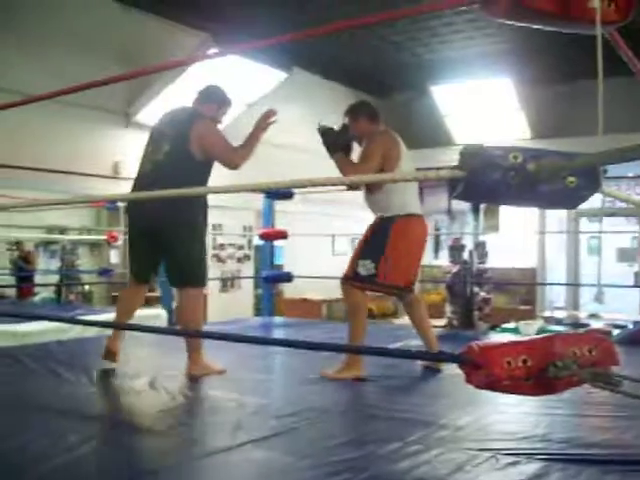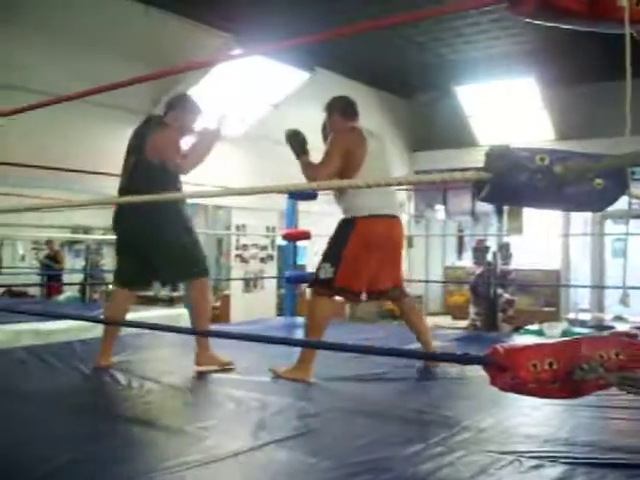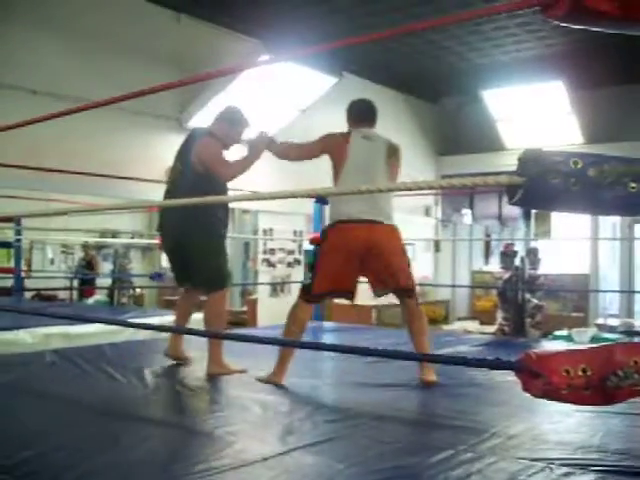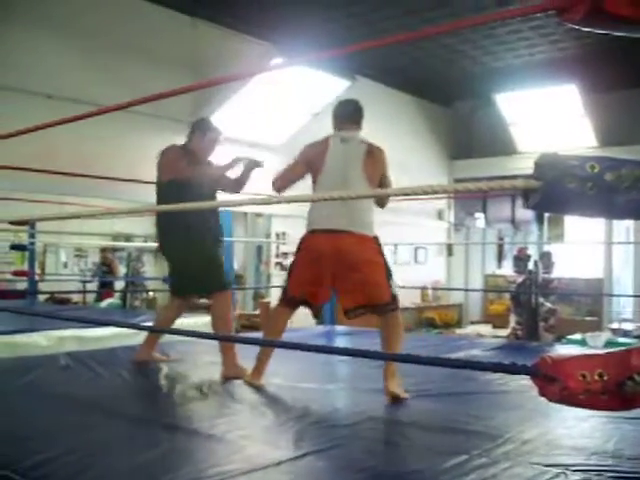
dt=0.5s
person 1, frame 1
left shoulder: (378, 139)
right shoulder: (389, 142)
left elbow: (358, 178)
left wrist: (336, 151)
right wrist: (345, 152)
left hip: (396, 223)
right hip: (414, 223)
left knee: (354, 284)
right knee: (406, 292)
left ankle: (354, 363)
right ankle: (435, 355)
person 1, frame 2
left shoulder: (343, 137)
right shoulder: (377, 141)
left elbow: (318, 177)
left wrist: (301, 153)
left hip: (362, 223)
right hip: (391, 223)
left knee: (322, 290)
right knee: (397, 293)
left ankle: (304, 366)
right ankle: (431, 352)
person 1, frame 3
left shoulder: (337, 141)
right shoulder: (392, 150)
left elbow: (288, 153)
left wrist: (270, 143)
left hip: (342, 229)
right hip: (382, 231)
left knee: (308, 298)
right knee: (408, 297)
left ankle: (279, 370)
right ankle: (426, 369)
person 1, frame 4
left shoulder: (317, 149)
right shoulder: (375, 154)
left elbow: (279, 185)
right elbow: (383, 200)
left hip: (318, 238)
right hip: (359, 240)
left knee: (286, 304)
right knee: (389, 309)
left ankle: (257, 372)
right ankle: (391, 378)
person 2, frame 1
left shoulder: (168, 118)
right shoulder: (204, 126)
right elbow: (234, 160)
left wrist: (218, 141)
right wrist: (258, 131)
left hip: (144, 208)
right hip: (180, 214)
left knee: (139, 279)
right knee: (192, 286)
left ankle: (114, 340)
right ankle: (196, 360)
person 2, frame 2
left shoulder: (147, 128)
right shoulder: (164, 133)
right elbow: (181, 165)
left wrist: (199, 142)
right wrist: (209, 141)
left hip: (131, 219)
right hip: (162, 220)
left knee: (125, 287)
right knee: (198, 278)
left ankle: (104, 354)
right ankle: (204, 352)
person 2, frame 3
left shoulder: (201, 143)
right shoulder: (206, 142)
left elbow: (226, 171)
right elbow: (226, 173)
left wrist: (253, 150)
right wrist: (256, 152)
left hip: (179, 225)
right hip: (197, 228)
left knee: (194, 285)
right knee: (216, 288)
left ankle: (175, 345)
right ankle: (215, 361)
person 2, frame 4
left shoulder: (205, 169)
right shoulder: (172, 155)
left elbow: (233, 188)
right elbow: (188, 175)
left wrist: (247, 170)
right wrist: (230, 165)
left hip: (200, 238)
right hip: (182, 238)
left knee: (181, 297)
right knee: (221, 293)
left ankle: (146, 349)
right ankle: (230, 364)
